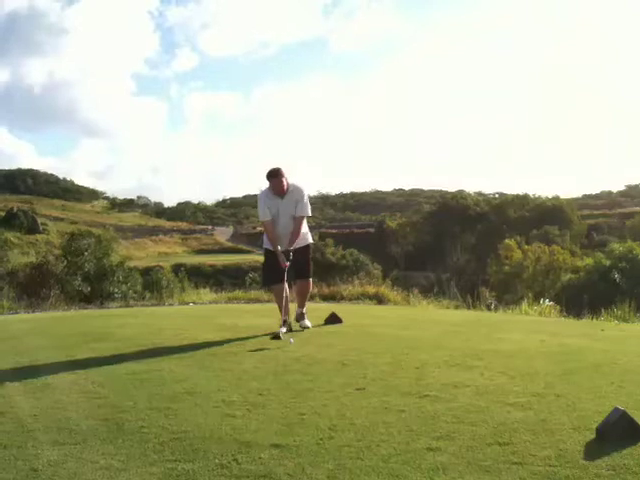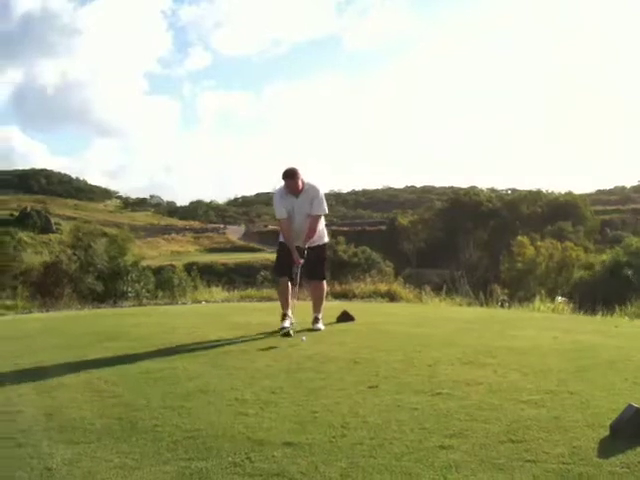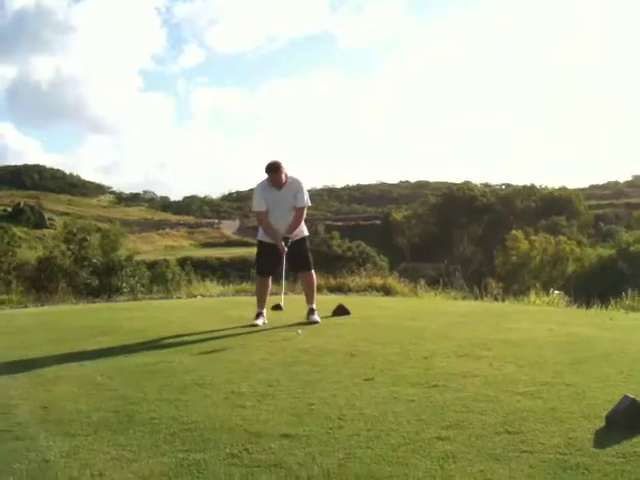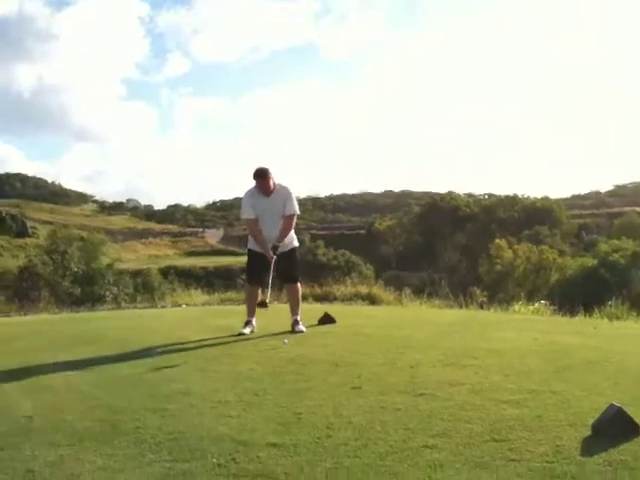
dt=0.5s
person 1, frame 1
left shoulder: (299, 192)
right shoulder: (263, 197)
left elbow: (299, 223)
right elbow: (268, 227)
left wrist: (290, 247)
right wrist: (278, 252)
left hip: (300, 242)
right hip: (274, 245)
left knee: (305, 279)
right knee: (277, 283)
left ankle: (301, 312)
right ankle: (285, 320)
person 1, frame 2
left shoulder: (315, 192)
right shoulder: (279, 195)
left elbow: (315, 222)
right elbow: (284, 225)
left wrist: (304, 246)
right wrist: (294, 251)
left hip: (316, 241)
right hip: (289, 241)
left knee: (317, 279)
right knee: (282, 276)
left ankle: (317, 317)
right ankle: (286, 315)
person 1, frame 3
left shoulder: (297, 185)
right shoulder: (260, 189)
left elbow: (300, 213)
right elbow: (261, 219)
left wrist: (287, 235)
right wrist: (277, 240)
left hip: (296, 235)
right hip: (268, 238)
left knee: (307, 271)
right knee: (263, 275)
left ankle: (311, 309)
right ankle: (261, 313)
person 1, frame 4
left shoulder: (286, 193)
right shoulder: (249, 197)
left elbow: (290, 221)
right elbow: (251, 226)
left wrist: (277, 244)
right wrist: (266, 249)
left hip: (286, 245)
right hip: (258, 247)
left knee: (293, 282)
right knee: (253, 283)
left ankle: (296, 320)
right ankle: (250, 321)
